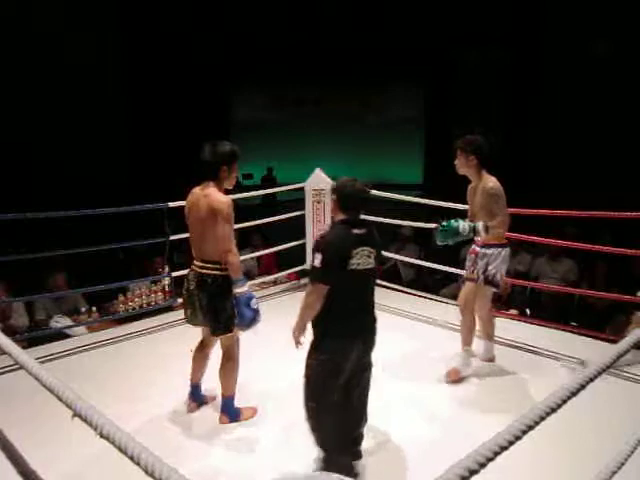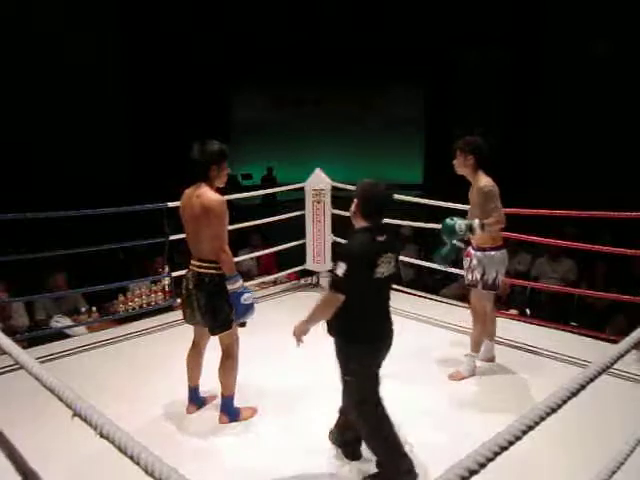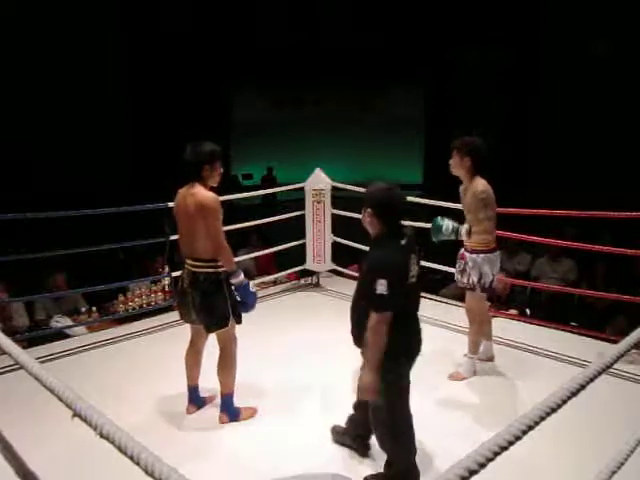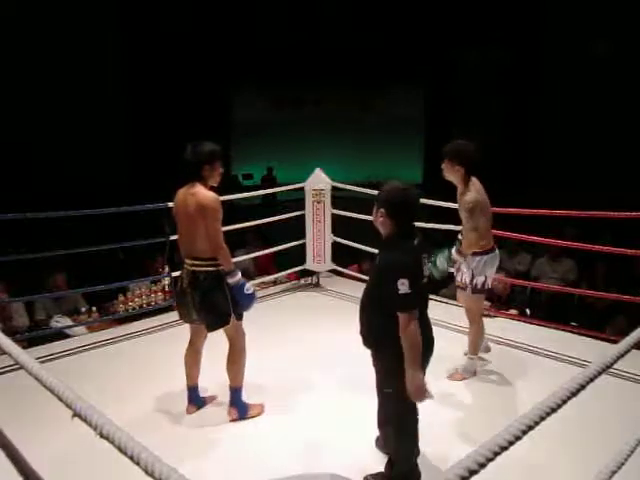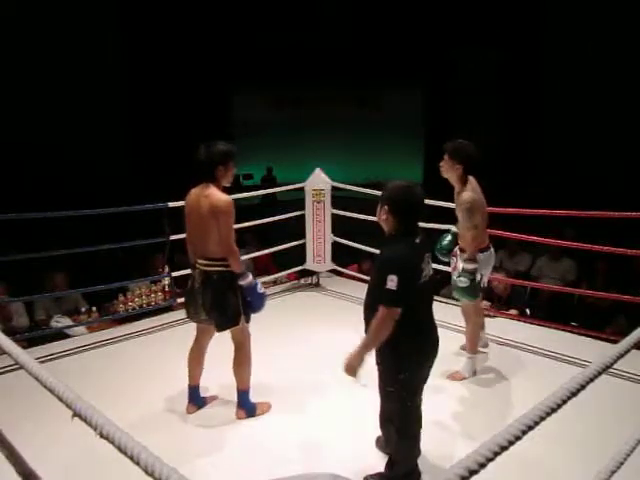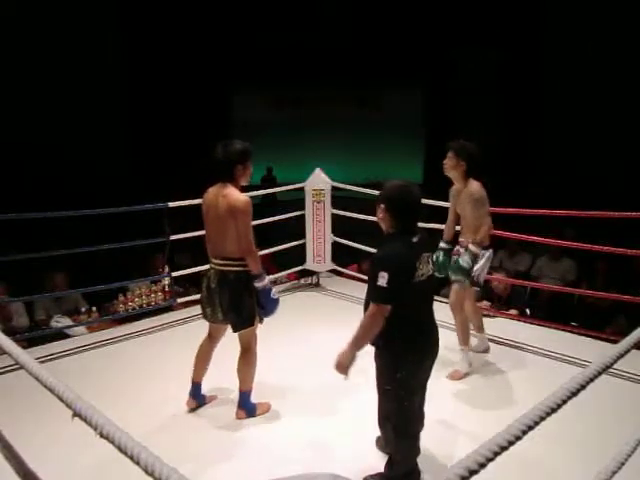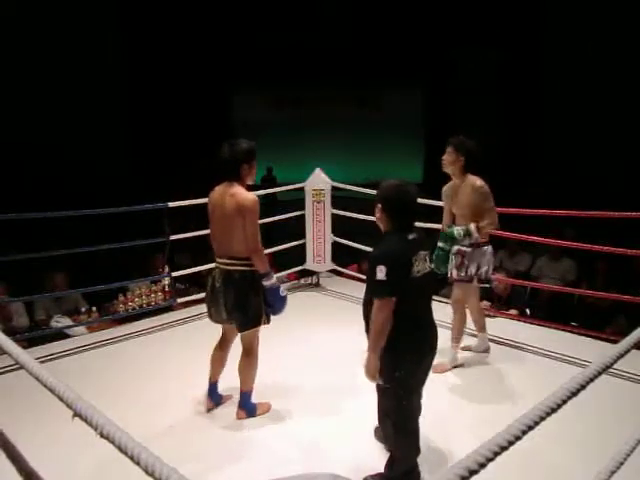
dt=0.3s
person 1, frame 1
left shoulder: (330, 241)
right shoulder: (371, 237)
left elbow: (318, 292)
left wrist: (300, 324)
left hip: (334, 335)
right hip: (365, 329)
left knee: (320, 397)
right knee: (354, 391)
right ankle: (350, 443)
person 1, frame 2
left shoulder: (354, 249)
right shoulder: (388, 243)
left elbow: (334, 299)
left wrist: (305, 325)
left hip: (357, 340)
right hip: (381, 333)
left knee: (365, 404)
right knee: (361, 392)
right ankle: (347, 437)
person 1, frame 3
left shoulder: (383, 259)
right shoulder: (403, 242)
left elbow: (380, 321)
left wrist: (370, 368)
left hip: (392, 348)
right hip: (403, 340)
left knee: (388, 409)
right knee: (368, 390)
right ankle: (356, 434)
person 1, frame 4
left shoulder: (397, 259)
right shoulder: (407, 244)
left elbow: (409, 321)
left wrist: (414, 370)
left hip: (397, 351)
right hip: (394, 346)
left knee: (397, 408)
right knee: (393, 404)
right ankle: (392, 442)
person 1, frame 5
left shoulder: (395, 256)
right shoulder: (417, 243)
left elbow: (388, 315)
left wrist: (359, 353)
left hip: (401, 350)
right hip: (422, 341)
left knee: (398, 409)
right knee: (407, 403)
right ankle: (396, 442)
person 1, frame 6
left shoulder: (390, 255)
right shoulder: (420, 243)
left elbow: (378, 312)
left wrist: (351, 351)
left hip: (399, 349)
right hip: (424, 341)
left knee: (396, 409)
right knee: (409, 404)
right ankle: (398, 443)
person 1, frame 7
left shoulder: (386, 250)
right shoulder: (418, 242)
left elbow: (384, 307)
left wrist: (373, 353)
left hip: (399, 345)
right hip: (424, 338)
left knee: (396, 406)
right knee: (406, 400)
right ankle: (392, 434)
person 2, frame 1
left shoulder: (193, 195)
right shoulder: (221, 202)
right elbow: (229, 251)
right wrist: (242, 290)
left hip: (196, 276)
right hip: (216, 280)
left knee: (208, 339)
right knee: (230, 346)
left ankle: (194, 396)
right ankle: (228, 411)
person 2, frame 2
left shoulder: (187, 196)
right shoulder: (214, 200)
right elbow: (222, 249)
right wrist: (236, 285)
left hip: (194, 275)
right hip: (214, 279)
left knee: (199, 341)
right knee: (230, 345)
left ankle: (194, 399)
right ankle: (228, 410)
person 2, frame 3
left shoulder: (181, 196)
right shoulder: (208, 199)
right elbow: (220, 246)
right wrist: (238, 278)
left hip: (190, 275)
right hip: (210, 278)
left knee: (197, 339)
right knee: (228, 343)
left ankle: (194, 399)
right ankle: (228, 409)
person 2, frame 4
left shoulder: (180, 196)
right shoulder: (209, 199)
right elbow: (218, 246)
right wrist: (235, 278)
left hip: (189, 274)
right hip: (210, 277)
left knee: (196, 338)
right knee: (237, 337)
left ankle: (193, 399)
right ankle: (237, 405)
person 2, frame 5
left shoulder: (191, 196)
right shoulder: (222, 201)
left elbow: (189, 240)
right elbow: (230, 249)
right wrist: (247, 279)
left hip: (200, 275)
right hip: (221, 277)
left knee: (201, 338)
right knee: (242, 341)
left ankle: (194, 399)
right ankle: (244, 405)
person 2, frame 6
left shoulder: (209, 195)
right shoulder: (240, 201)
right elbow: (248, 249)
right wrist: (262, 281)
left hip: (215, 274)
right hip: (237, 278)
left knee: (212, 337)
right knee: (248, 343)
left ankle: (195, 395)
right ankle: (245, 406)
person 2, frame 7
left shoulder: (215, 195)
right shoulder: (247, 200)
right elbow: (255, 248)
right wrist: (269, 279)
left hip: (220, 274)
right hip: (242, 277)
left knee: (226, 337)
right knee: (249, 344)
left ankle: (212, 395)
right ankle: (245, 406)
person 3, frame 1
left shoulder: (490, 187)
right shoulder: (472, 188)
left elbow: (503, 223)
left wrist: (471, 230)
right wrist: (453, 230)
left hip: (494, 251)
right hip: (482, 250)
left knee: (465, 302)
right knee: (482, 304)
left ankle: (463, 362)
right ankle: (487, 351)
person 3, frame 2
left shoulder: (484, 187)
right shoulder: (475, 187)
left elbow: (499, 221)
left wrist: (467, 227)
right wrist: (456, 240)
left hip: (489, 254)
right hip: (479, 251)
left knee: (477, 308)
right knee: (486, 305)
left ankle: (470, 363)
right ankle: (487, 351)
person 3, frame 3
left shoulder: (480, 191)
right shoulder: (465, 188)
left elbow: (487, 230)
left wrist: (454, 230)
left hip: (483, 256)
right hip: (472, 253)
left knee: (473, 309)
right knee: (480, 306)
left ankle: (469, 364)
right ankle: (486, 350)
person 3, frame 4
left shoulder: (470, 198)
right shoulder: (468, 185)
left elbow: (472, 241)
left wrist: (451, 256)
right wrist: (458, 250)
left hip: (480, 257)
right hip: (474, 254)
left knee: (473, 310)
right knee: (464, 299)
left ankle: (470, 364)
right ankle: (481, 342)
person 3, frame 5
left shoulder: (468, 197)
right shoulder: (464, 184)
left elbow: (471, 239)
left wrist: (468, 271)
right wrist: (452, 235)
left hip: (477, 255)
right hip: (467, 251)
left knee: (468, 307)
right knee: (472, 300)
left ankle: (470, 365)
right ankle: (480, 339)
person 3, frame 6
left shoulder: (474, 191)
right shoulder: (455, 190)
left elbow: (486, 227)
left wrist: (470, 256)
right wrist: (444, 248)
left hip: (477, 252)
right hip: (464, 249)
left knee: (455, 301)
right knee: (467, 299)
left ankle: (464, 361)
right ankle: (482, 342)
person 3, frame 7
left shoulder: (478, 187)
right shoulder: (447, 190)
left elbow: (492, 221)
left wrist: (465, 232)
right wrist: (442, 246)
left hip: (477, 250)
right hip: (460, 248)
left knee: (458, 301)
right knee: (471, 299)
left ankle: (452, 356)
right ankle: (482, 342)
